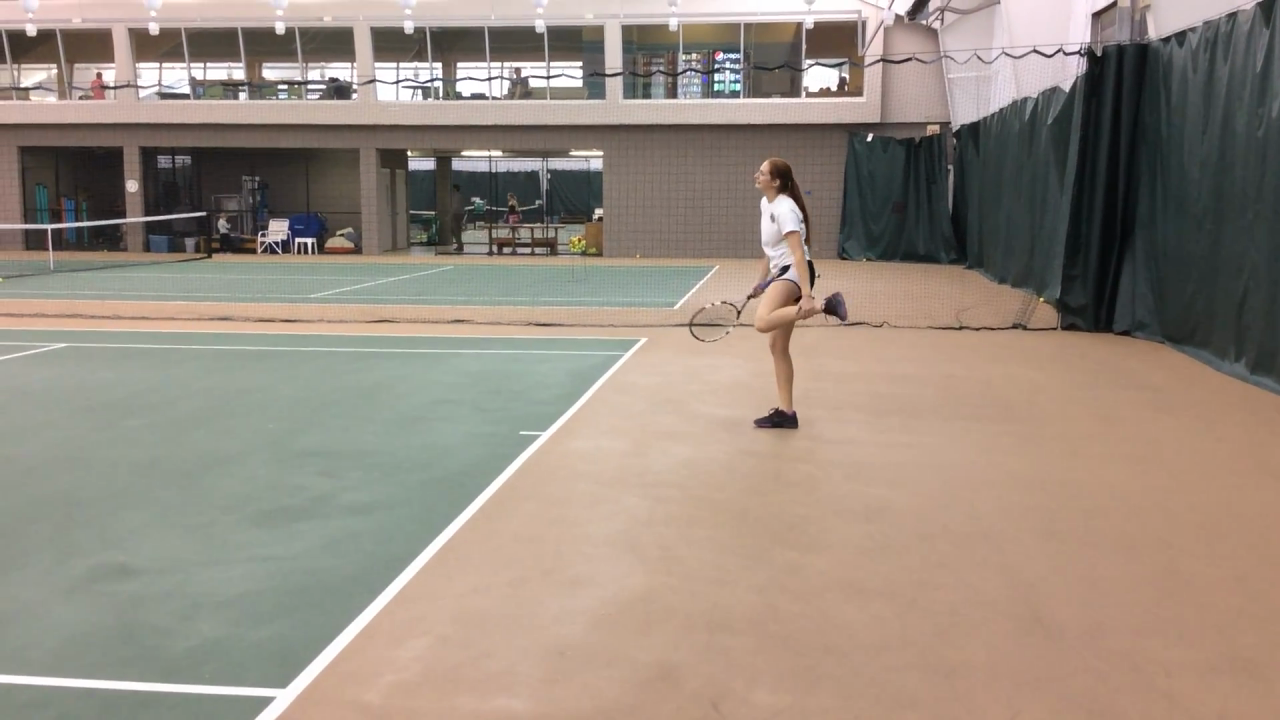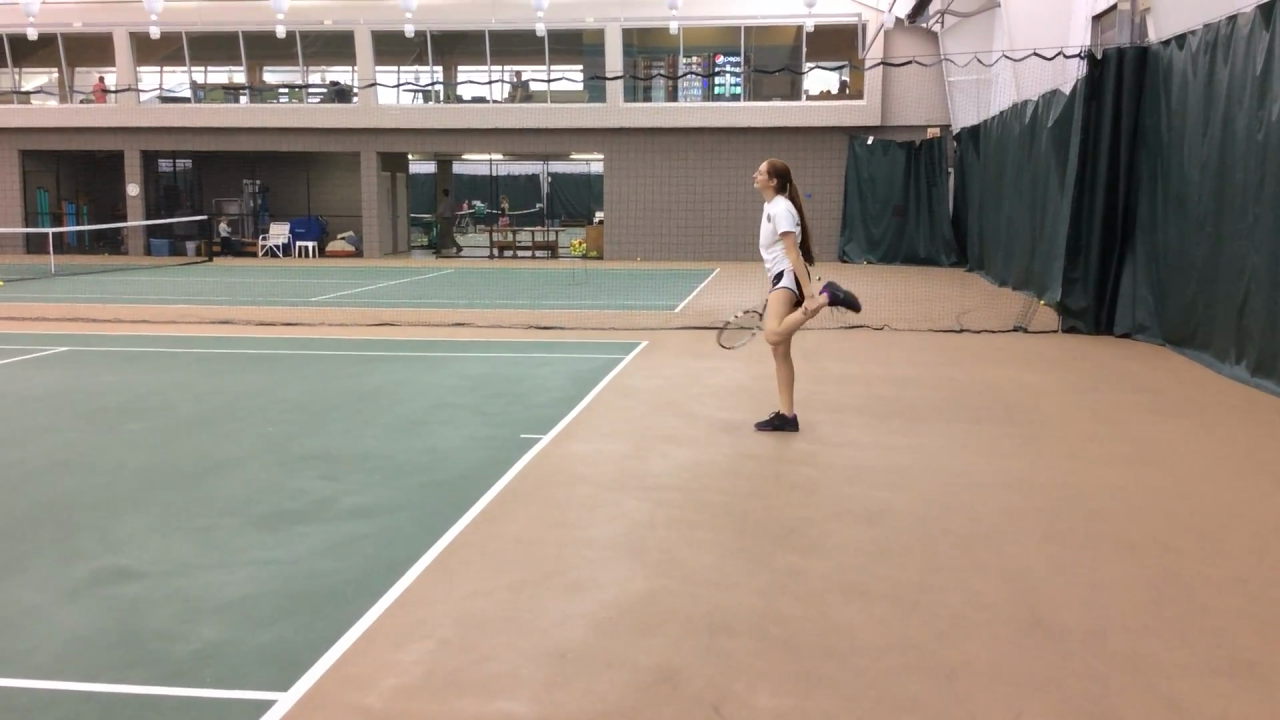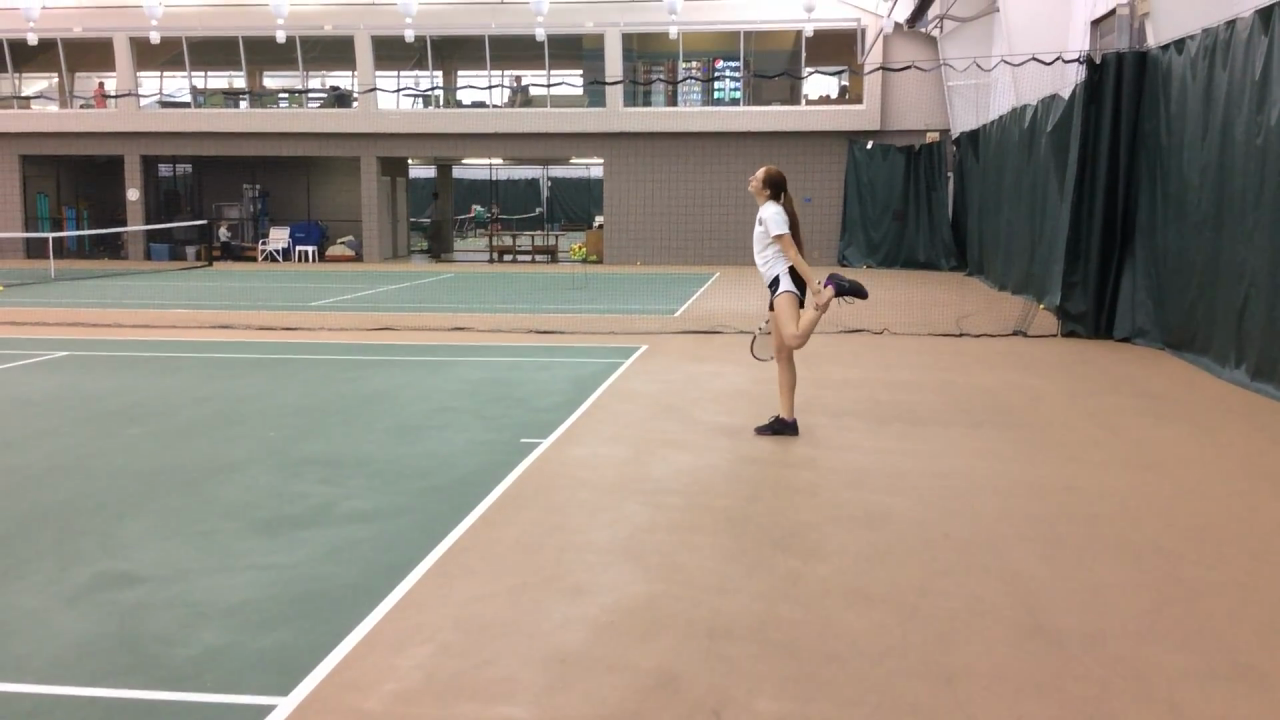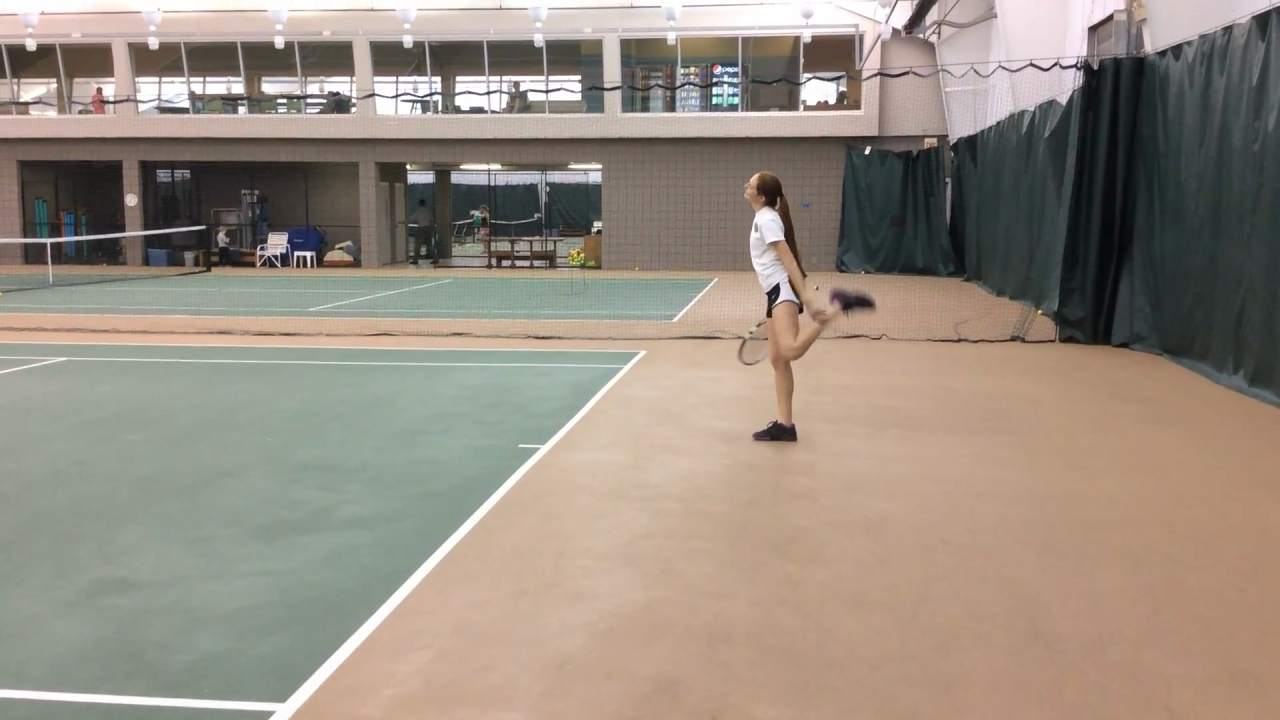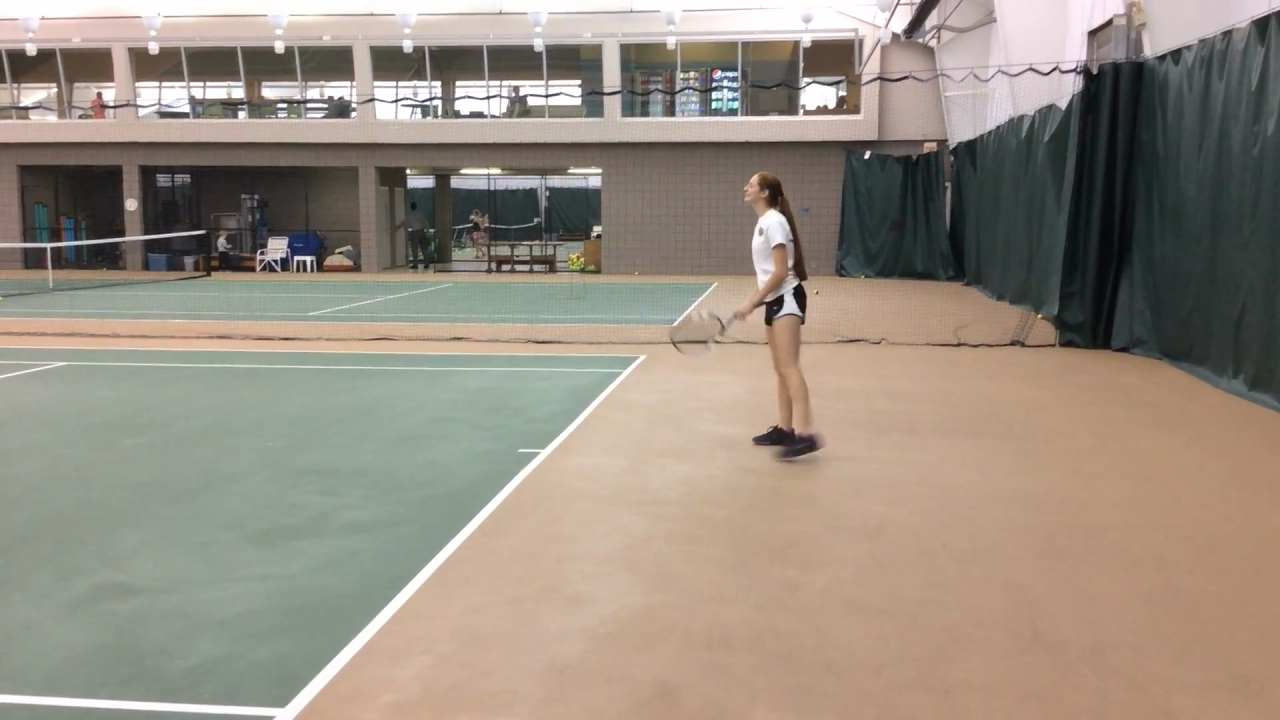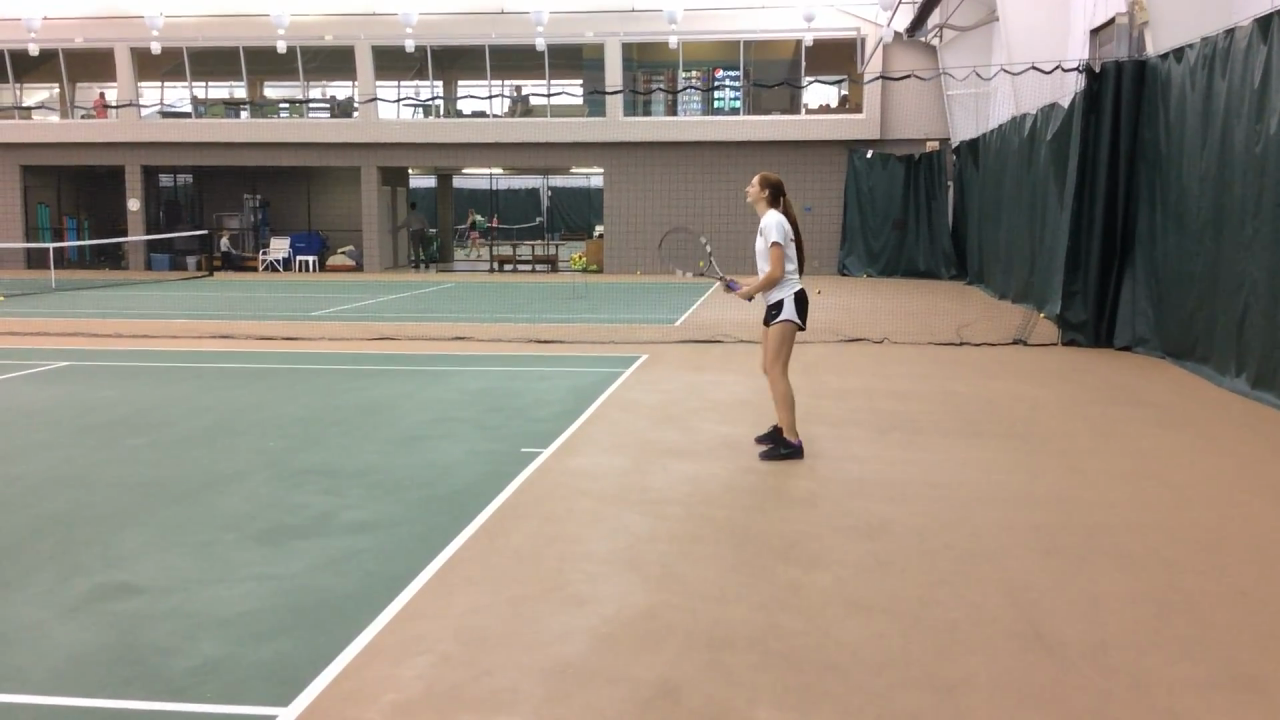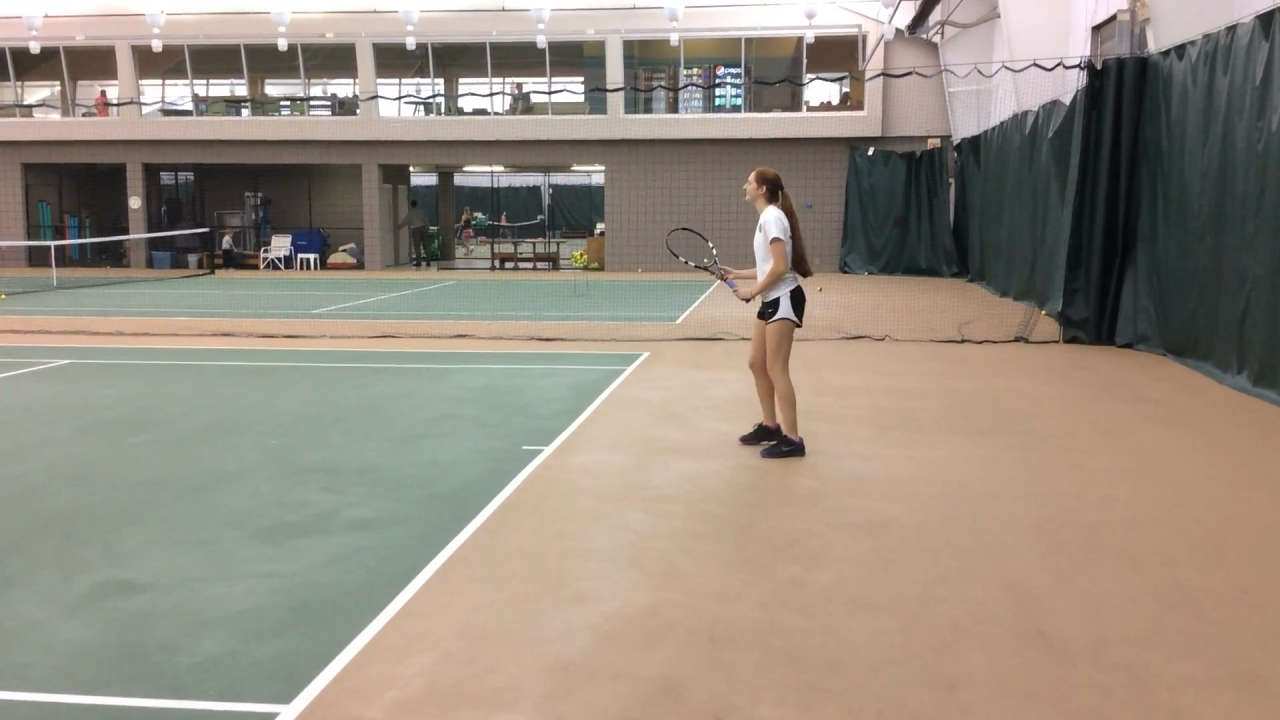
dt=0.3s
person 1, frame 1
left shoulder: (785, 209)
right shoulder: (766, 203)
left elbow: (798, 254)
left wrist: (807, 295)
right wrist: (761, 279)
left hip: (794, 272)
right hip: (782, 274)
left knee: (762, 321)
right knee: (777, 345)
left ankle: (824, 305)
right ankle: (786, 412)
person 1, frame 2
left shoulder: (781, 208)
right shoulder: (769, 206)
left elbow: (794, 255)
left wrist: (808, 294)
left hip: (790, 277)
right hip: (781, 278)
left knee: (774, 335)
right knee: (780, 350)
left ankle: (826, 297)
right ankle: (787, 415)
person 1, frame 3
left shoulder: (771, 213)
right shoulder: (768, 210)
left elbow: (794, 254)
left wrist: (816, 289)
left hip: (785, 279)
right hip: (779, 282)
left knee: (795, 339)
right knee: (782, 353)
left ankle: (832, 288)
right ankle: (786, 420)
person 1, frame 4
left shoulder: (767, 219)
right shoulder: (763, 217)
left elbow: (789, 261)
left wrist: (807, 299)
left hip: (783, 289)
right hip: (775, 292)
left knee: (791, 350)
right knee: (778, 360)
left ankle: (835, 305)
right ankle: (784, 424)
person 1, frame 5
left shoulder: (775, 221)
right shoulder: (764, 221)
left elbow: (781, 272)
left wrist: (752, 302)
right wrist: (757, 301)
left hip: (787, 299)
right hip: (776, 301)
left knee: (788, 366)
right knee: (781, 367)
left ankle: (805, 434)
right ankle: (785, 428)
person 1, frame 6
left shoulder: (773, 220)
right shoulder: (768, 221)
left elbow: (777, 273)
left wrist: (749, 291)
right wrist: (747, 286)
left hip: (787, 302)
right hip: (777, 302)
left knee: (775, 371)
right knee: (772, 369)
left ankle: (791, 441)
right ankle: (783, 427)
person 1, frame 7
left shoulder: (772, 217)
right shoulder: (766, 217)
left elbow: (780, 267)
left wrist: (753, 291)
right wrist: (737, 274)
left hip: (783, 300)
right hip: (771, 301)
left knee: (776, 369)
right knee: (756, 363)
left ankle: (793, 440)
right ankle: (770, 425)
